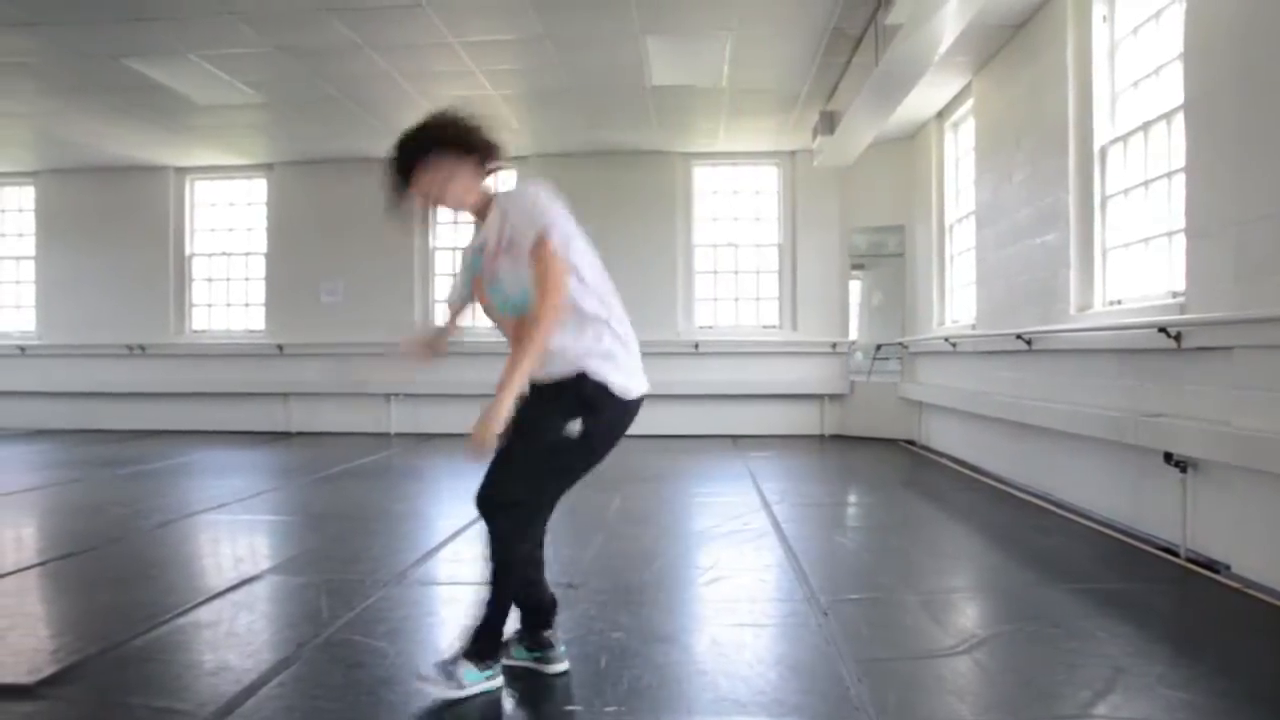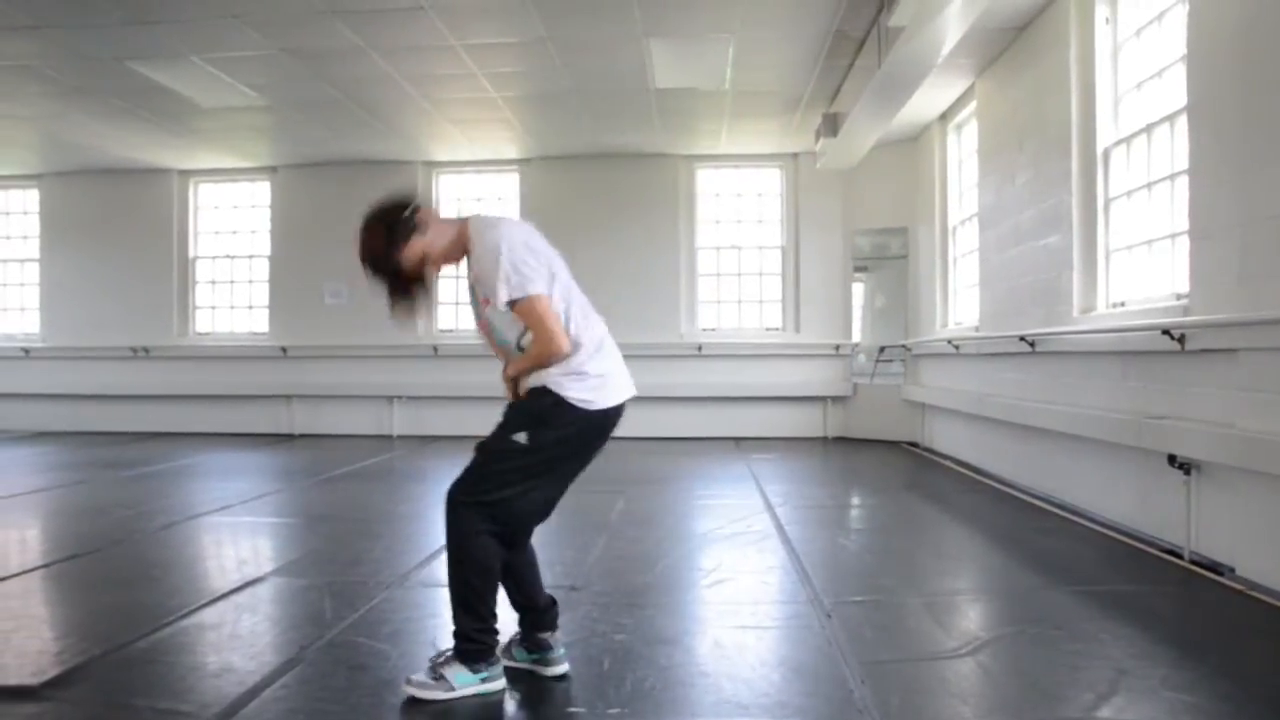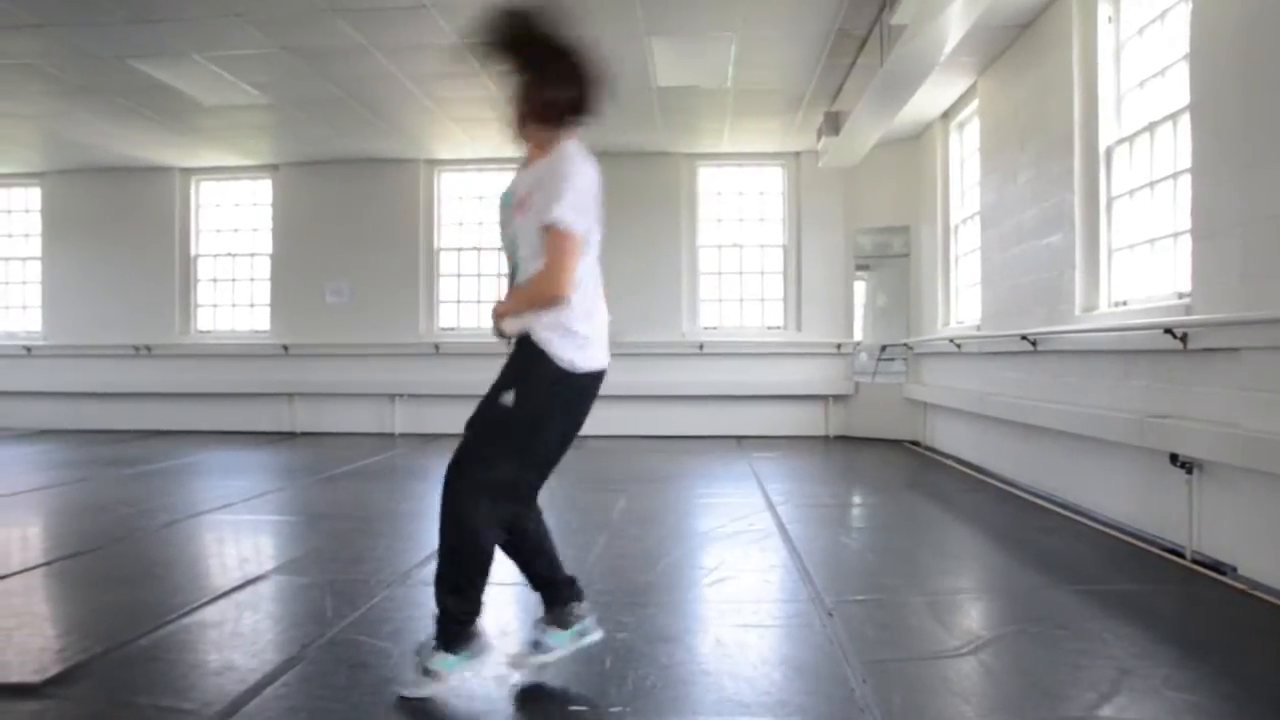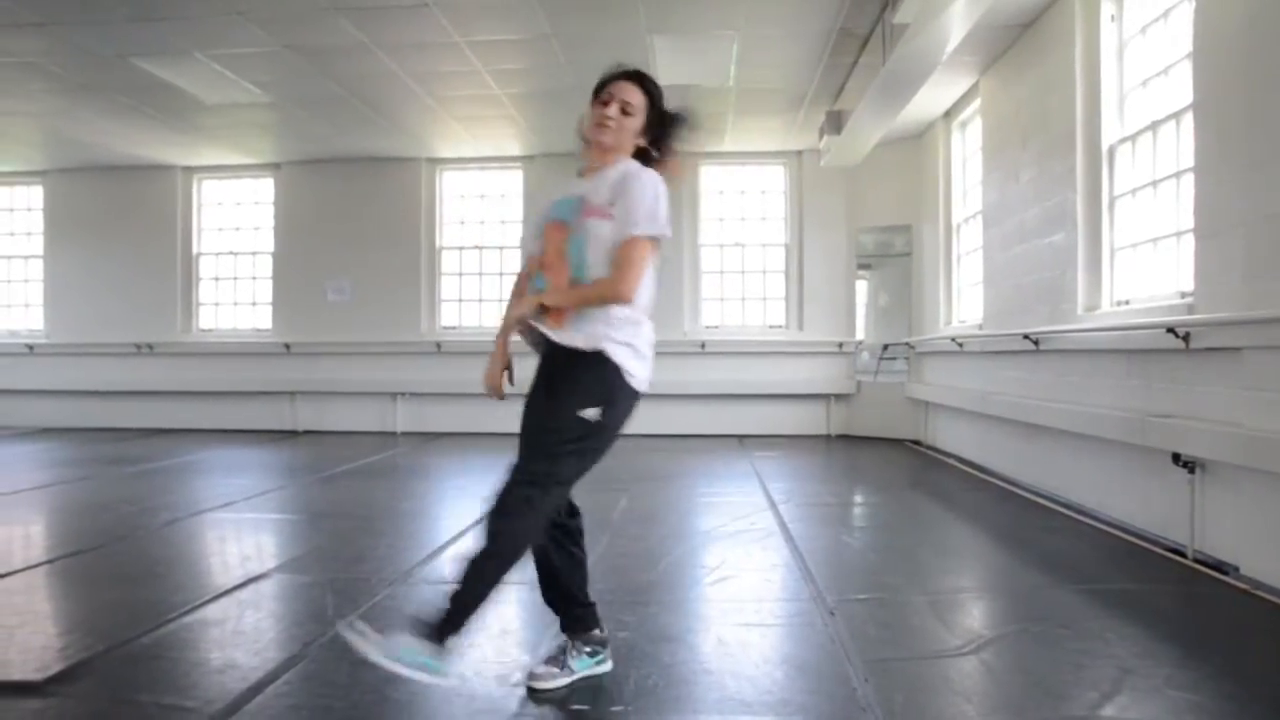
dt=0.2s
person 1, frame 1
left shoulder: (530, 201)
right shoulder: (475, 249)
left elbow: (552, 297)
right elbow: (452, 316)
left wrist: (507, 391)
left hip: (599, 382)
right hip: (556, 384)
left knee: (507, 498)
right knee: (511, 501)
left ankle: (486, 654)
right ankle: (536, 640)
person 1, frame 2
left shoulder: (497, 244)
right shoulder: (486, 240)
left elbow: (554, 341)
left wrist: (512, 375)
left hip: (578, 397)
right hip: (569, 394)
left knee: (470, 503)
right knee: (502, 517)
left ankle: (475, 658)
right ankle: (540, 639)
person 1, frame 3
left shoulder: (568, 170)
right shoulder: (541, 167)
left elbow: (556, 286)
left wrist: (508, 308)
left hip: (557, 355)
right hip: (554, 351)
left knee: (470, 486)
right knee: (505, 489)
left ankle: (455, 640)
right ankle: (563, 613)
person 1, frame 4
left shoulder: (642, 186)
right shoulder: (565, 185)
left elbow: (623, 287)
right elbow: (536, 268)
left wrist: (539, 302)
right wrist: (506, 346)
left hip: (605, 366)
right hip: (564, 359)
left knee: (527, 494)
right knee: (546, 505)
left ankle: (435, 637)
right ankle: (585, 638)
